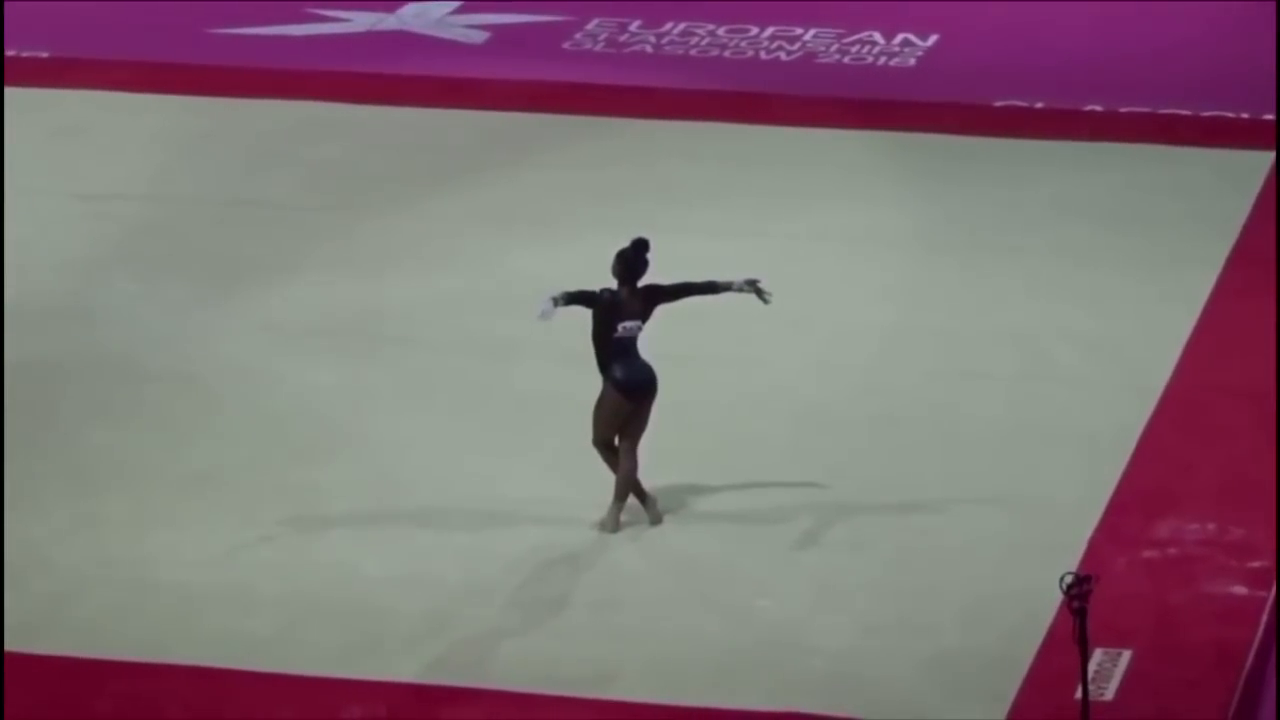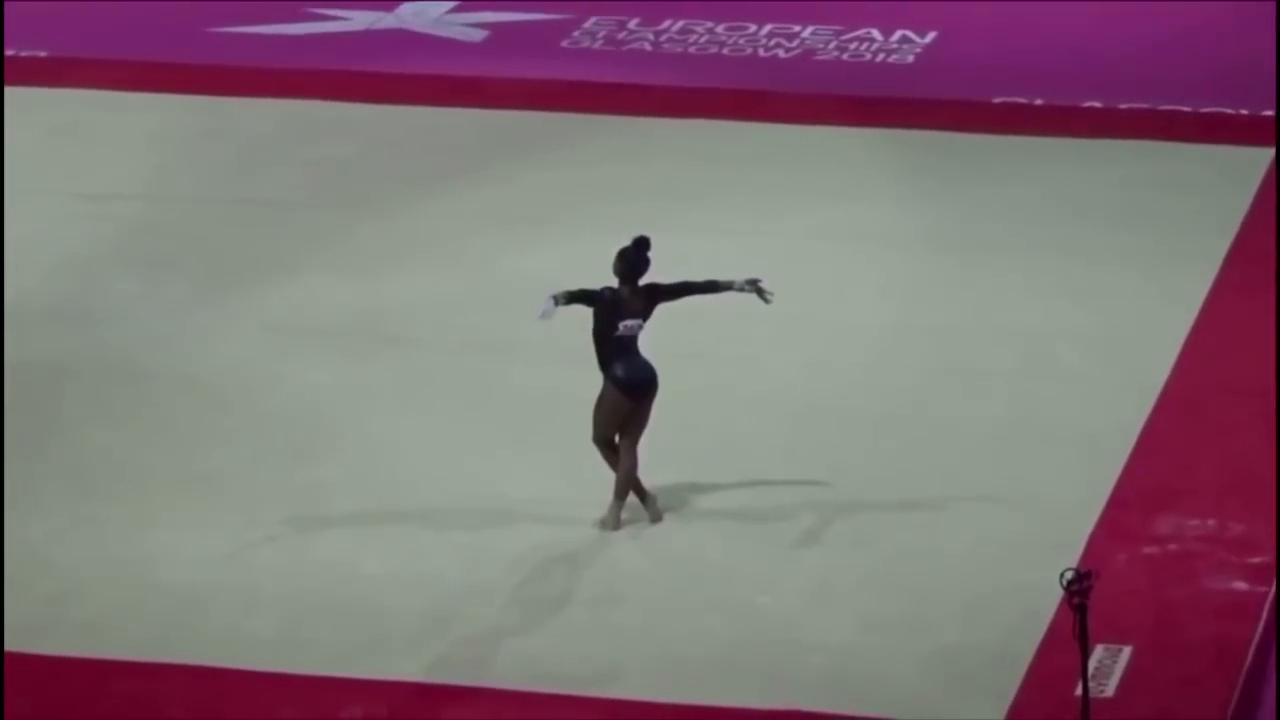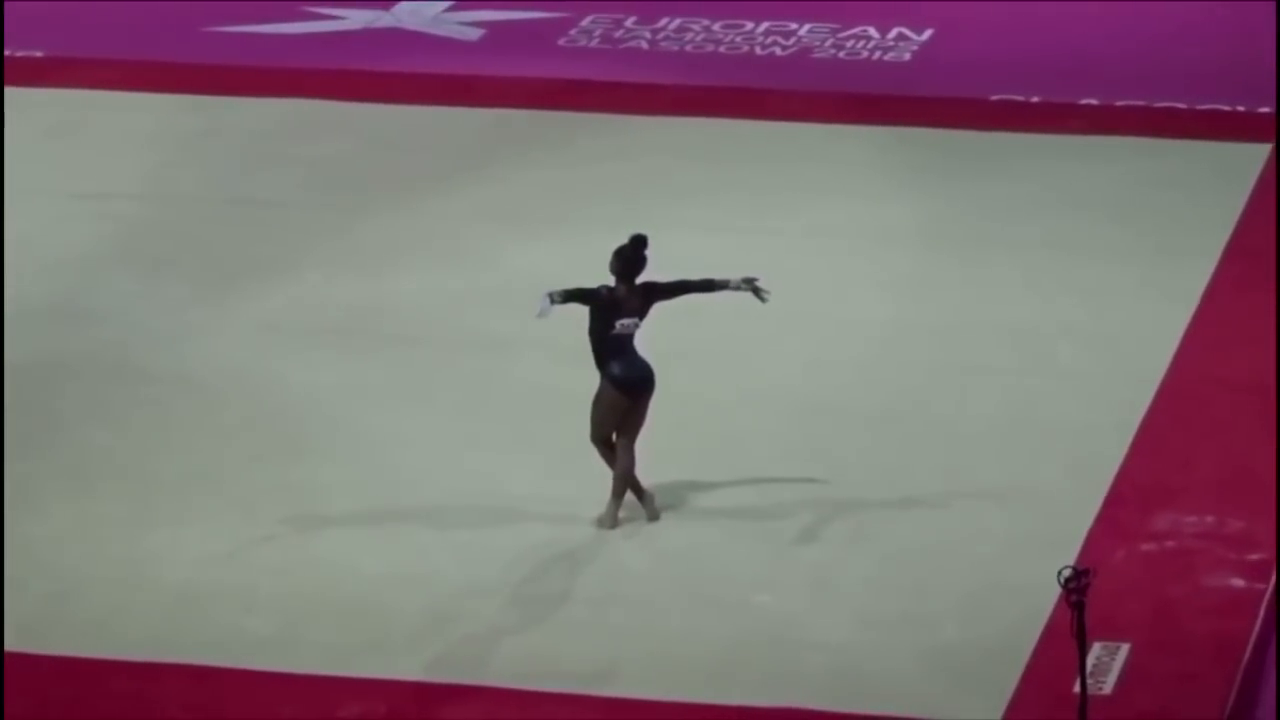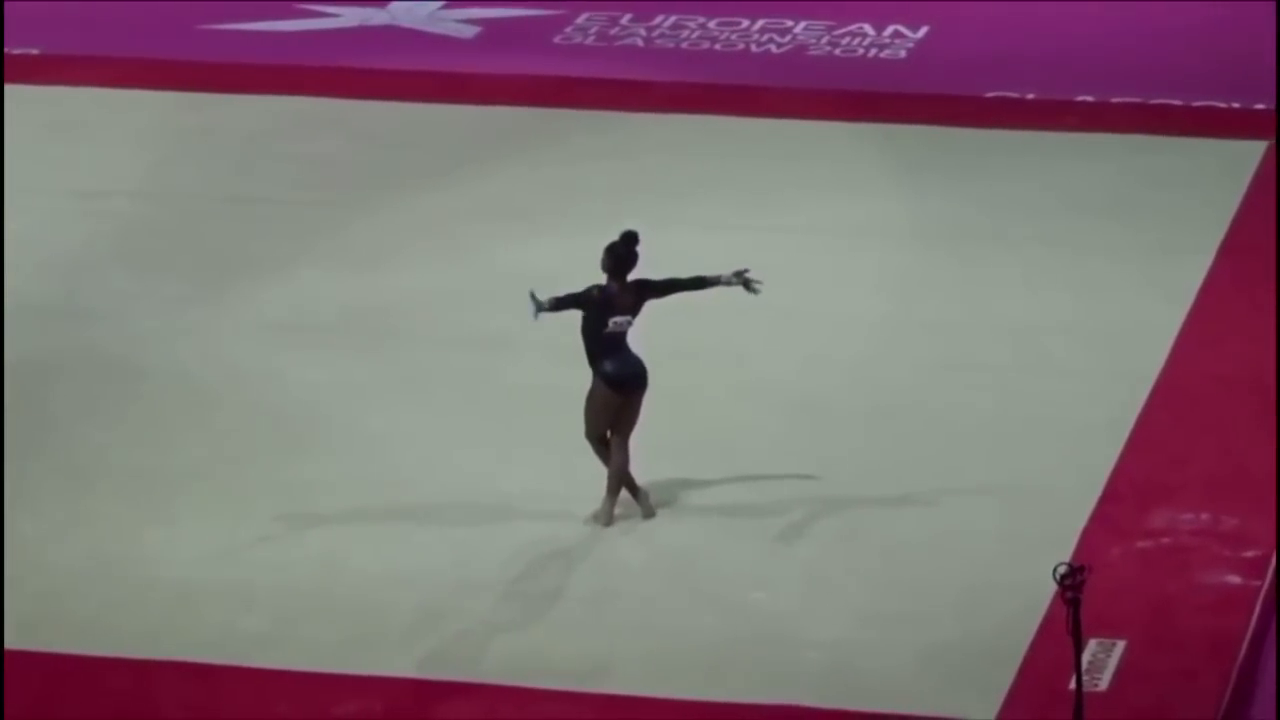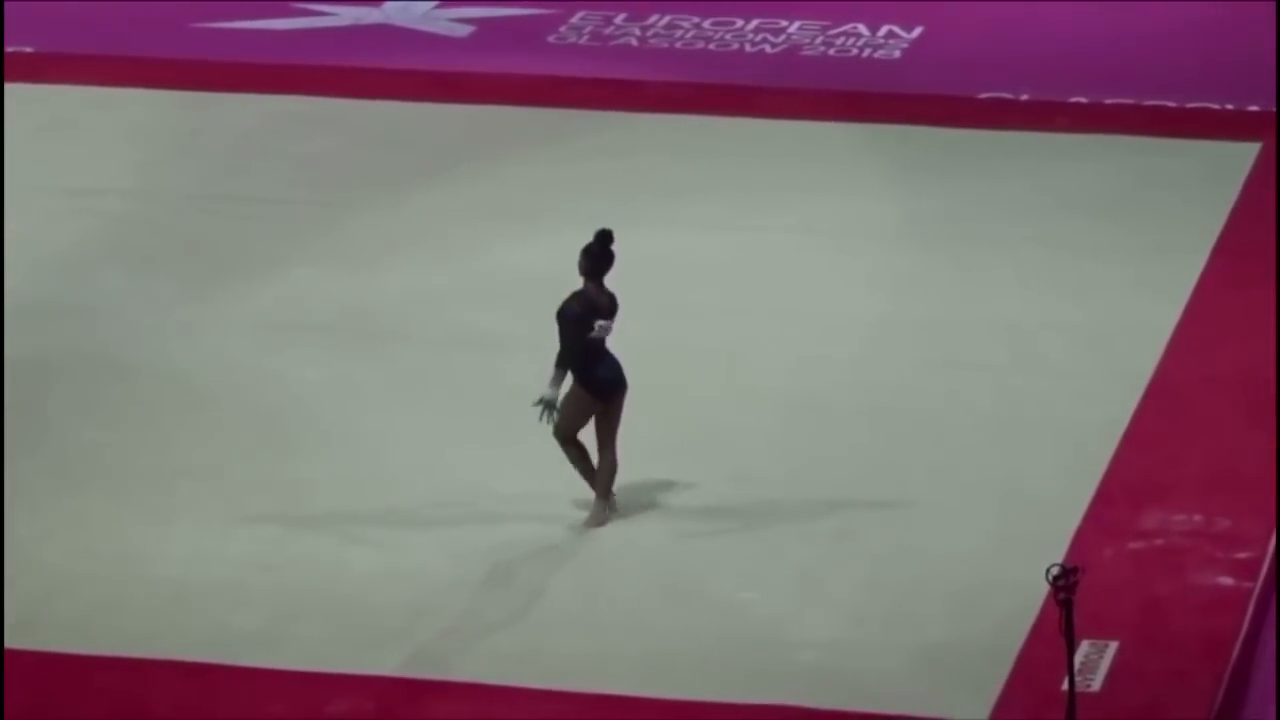
dt=0.4s
person 1, frame 1
left shoulder: (606, 300)
right shoulder: (649, 296)
left elbow: (579, 296)
right elbow: (694, 287)
left wrist: (556, 300)
right wrist: (738, 285)
left hip: (621, 381)
right hip: (645, 378)
left knee: (603, 442)
right knee: (627, 447)
left ankle: (643, 498)
right ankle: (615, 511)
person 1, frame 2
left shoulder: (608, 298)
right shoulder: (650, 295)
left elbow: (581, 295)
right elbow: (695, 287)
left wrist: (558, 299)
right wrist: (738, 285)
left hip: (621, 379)
right hip: (645, 377)
left knee: (603, 440)
right knee: (627, 445)
left ankle: (643, 497)
right ankle: (616, 509)
person 1, frame 3
left shoulder: (605, 297)
right shoulder: (647, 293)
left elbow: (578, 294)
right elbow: (691, 286)
left wrist: (554, 297)
right wrist: (735, 284)
left hip: (618, 378)
right hip: (642, 375)
left knee: (600, 439)
right knee: (625, 443)
left ankle: (640, 494)
right ankle: (614, 507)
person 1, frame 4
left shoulder: (598, 295)
right shoulder: (640, 290)
left elbow: (571, 301)
right elbow: (685, 283)
left wrist: (544, 305)
right wrist: (727, 279)
left hip: (610, 375)
right hip: (635, 371)
left knee: (596, 437)
right knee: (619, 441)
left ankle: (636, 493)
right ankle: (609, 505)
person 1, frame 5
left shoulder: (577, 301)
right shoulder: (610, 299)
left elbow: (568, 346)
left wrist: (554, 388)
left hip: (591, 381)
right hip: (615, 376)
left knee: (564, 434)
right knee: (607, 445)
left ankle: (602, 498)
right ankle: (601, 505)
